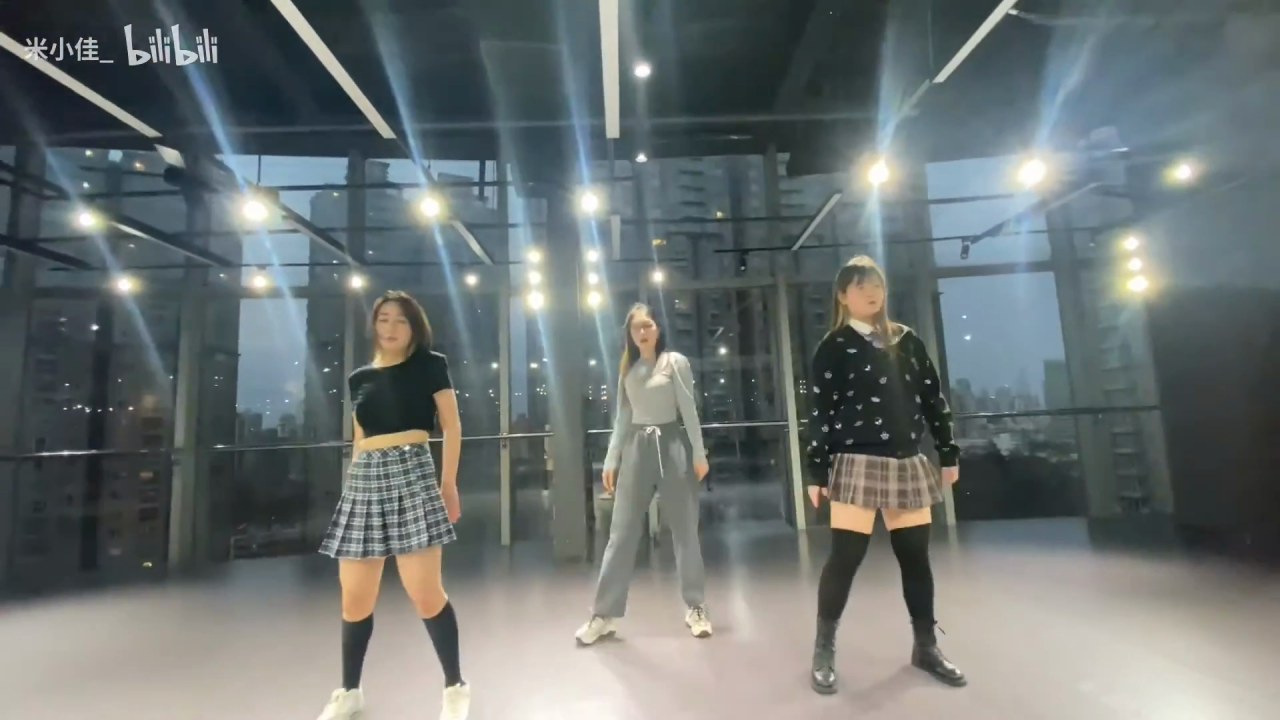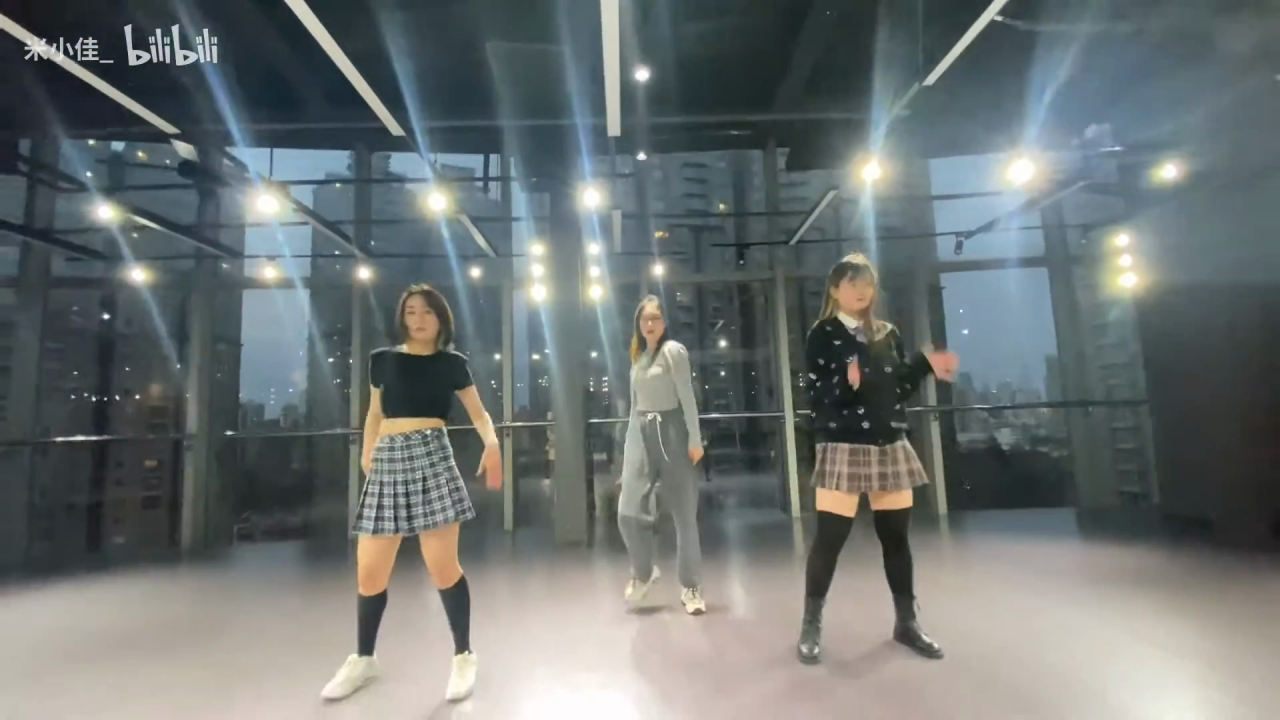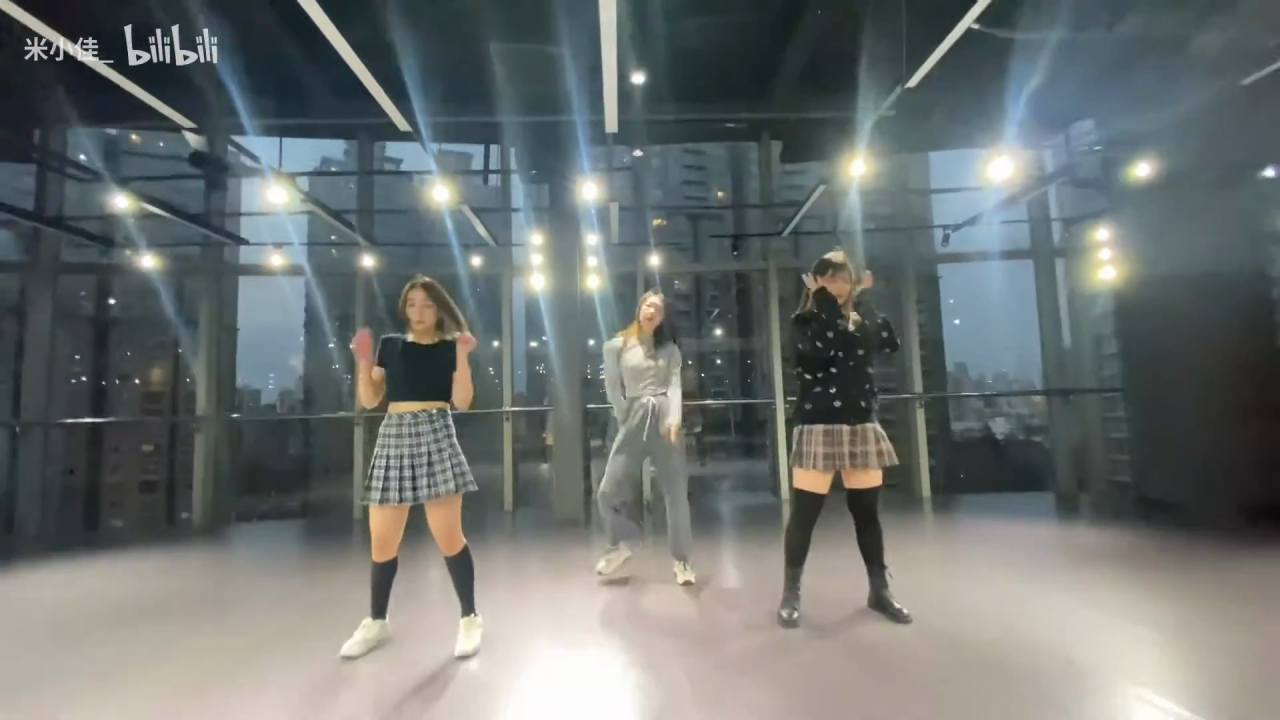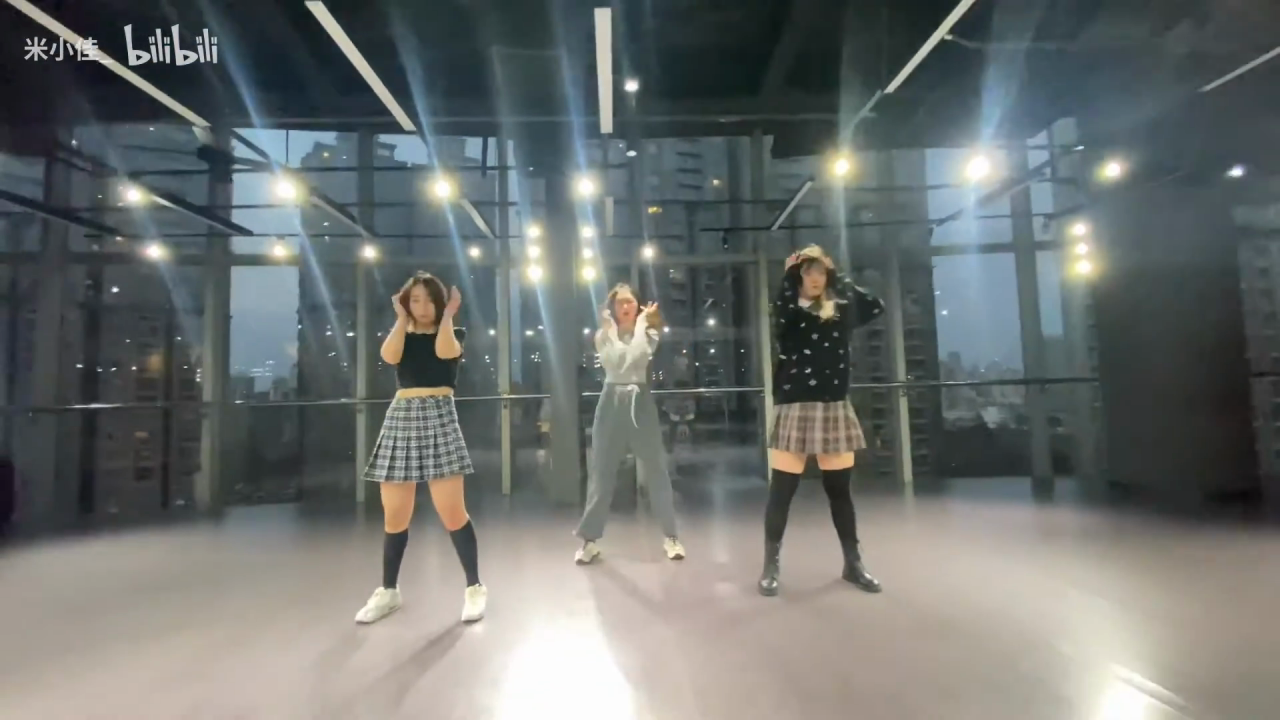
dt=0.2s
person 1, frame 1
left shoulder: (430, 365)
right shoulder: (360, 379)
left elbow: (452, 427)
left wrist: (447, 483)
right wrist: (362, 479)
left hip: (412, 476)
right hip: (363, 481)
left knee: (425, 595)
right knee: (355, 599)
person 1, frame 2
left shoulder: (453, 363)
right shoulder: (383, 360)
left elbow: (477, 412)
left wrist: (490, 443)
right wrist: (367, 457)
left hip: (432, 459)
right hip: (388, 463)
left knee: (443, 568)
right knee: (370, 573)
person 1, frame 3
left shoulder: (451, 347)
right shoulder: (390, 345)
left elbow: (462, 401)
right elbow: (369, 398)
left wrist: (464, 357)
right wrist: (363, 361)
left hip: (435, 436)
right hip: (393, 439)
left knee: (448, 536)
right knee: (382, 541)
left ankle: (469, 619)
right ankle: (376, 622)
person 1, frame 4
left shoulder: (452, 336)
right shoulder: (403, 339)
left elbow: (445, 351)
right elbow: (389, 356)
left wrist: (447, 316)
right wrist: (401, 319)
left hip: (440, 420)
right hip: (400, 421)
left knee: (451, 512)
right knee: (395, 515)
left ankle: (475, 588)
right ankle: (388, 591)
person 2, frame 1
left shoulder: (906, 340)
right shoulder: (834, 347)
left elbow: (932, 396)
right elbow: (823, 410)
left wrist: (947, 452)
right wrist: (819, 472)
left hip: (909, 461)
right hip: (858, 462)
left knee: (916, 557)
right knee: (845, 557)
left ankle: (926, 647)
person 2, frame 2
left shoulder: (887, 334)
right shoulder: (823, 335)
left elbow: (903, 386)
right elbow: (818, 394)
left wrist: (926, 367)
right wrist: (847, 383)
left hip: (891, 446)
right hip: (842, 448)
left knee: (896, 537)
right knee: (829, 538)
left ankle: (906, 623)
right ankle: (811, 627)
person 2, frame 3
left shoulder: (860, 323)
right shoulder: (805, 321)
left elbow: (890, 342)
right elbow: (818, 348)
left wrist: (863, 302)
right wrist: (822, 299)
left hip: (862, 427)
right hip: (818, 428)
left knee: (867, 513)
right knee: (804, 513)
left ankle: (879, 591)
right ankle: (791, 594)
person 2, frame 4
left shoulder: (838, 313)
right shoulder: (787, 314)
left elbow: (874, 307)
right elbow: (785, 307)
left wrist: (837, 279)
right wrist: (792, 272)
left hip: (835, 410)
right hip: (795, 410)
left knee: (840, 491)
right knee: (781, 491)
left ankle: (853, 564)
right ankle: (771, 566)
person 3, frame 1
left shoulder: (675, 361)
right shoulder: (628, 370)
left elbow: (689, 410)
right elbow: (623, 419)
left wrist: (699, 453)
right wrist: (611, 461)
left hip: (670, 445)
right hip: (636, 449)
left knee: (685, 530)
right knee: (623, 533)
person 3, frame 2
left shoulder: (674, 350)
right shoulder: (636, 360)
left elbow: (687, 396)
left wrist: (695, 439)
right wrist: (629, 443)
left hip: (671, 431)
right hip: (639, 433)
left knee: (684, 513)
right knee: (629, 512)
left ankle: (690, 587)
right ankle: (644, 571)
person 3, frame 3
left shoulder: (668, 347)
right shoulder: (619, 345)
left elbow: (675, 387)
right elbow: (612, 386)
left wrist: (674, 417)
right wrist: (621, 412)
left hip: (662, 415)
right hip: (632, 417)
left knee: (675, 491)
right knee: (609, 490)
left ankle: (682, 560)
right ankle: (618, 545)
person 3, frame 4
left shoulder: (649, 335)
right shoulder: (603, 335)
left elbow: (639, 356)
right elbow: (610, 361)
left wrist: (642, 322)
right wrist: (610, 327)
left hip: (641, 401)
right hip: (612, 402)
left knee: (656, 470)
right knee: (602, 473)
left ankle: (670, 536)
right ankle: (589, 539)
